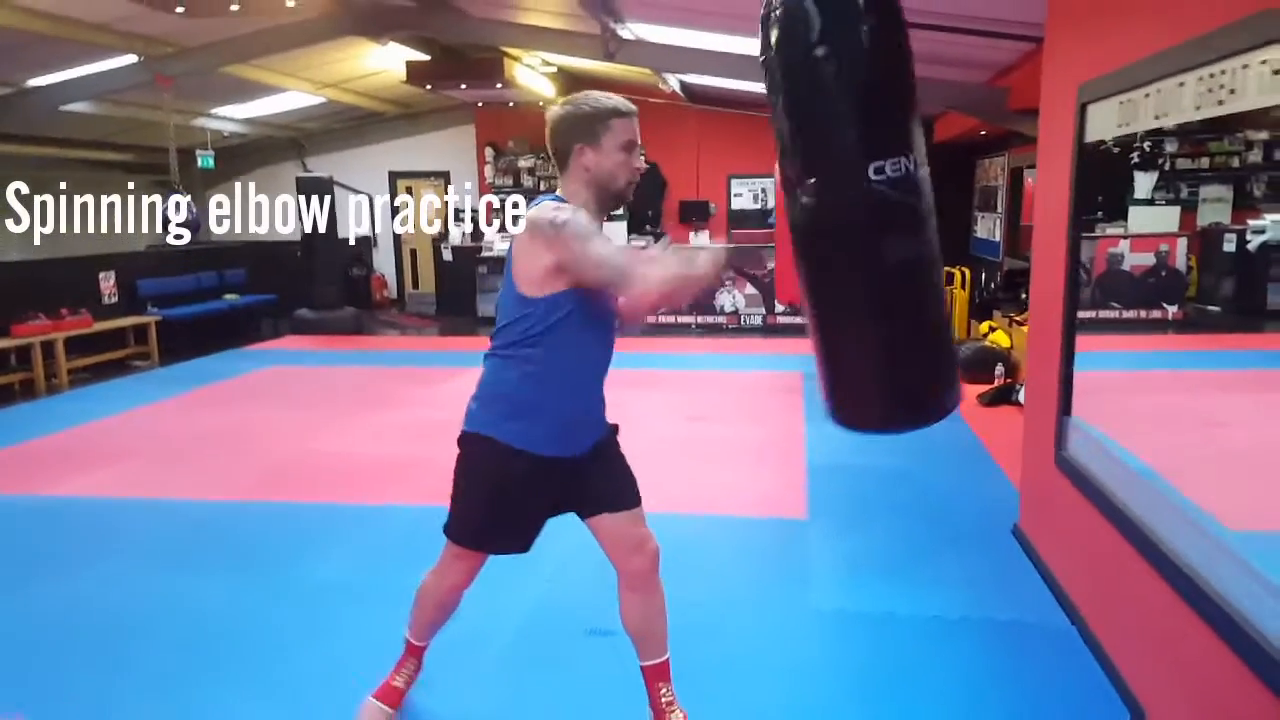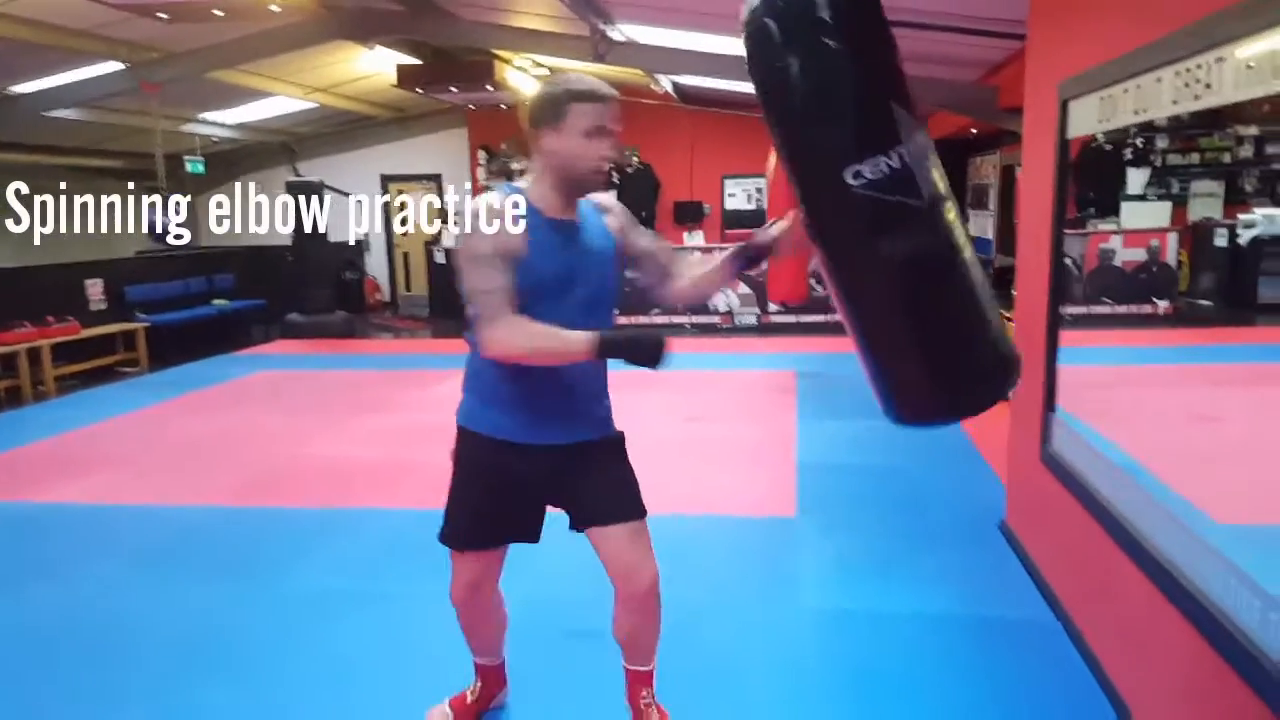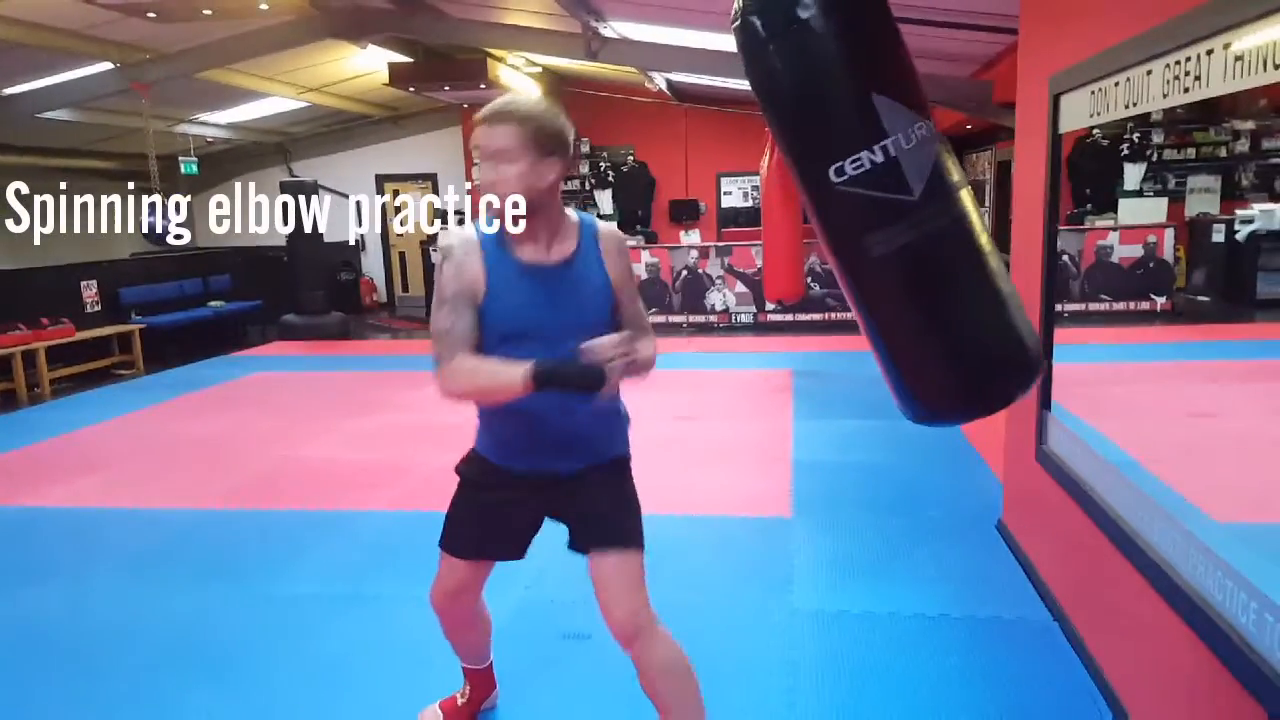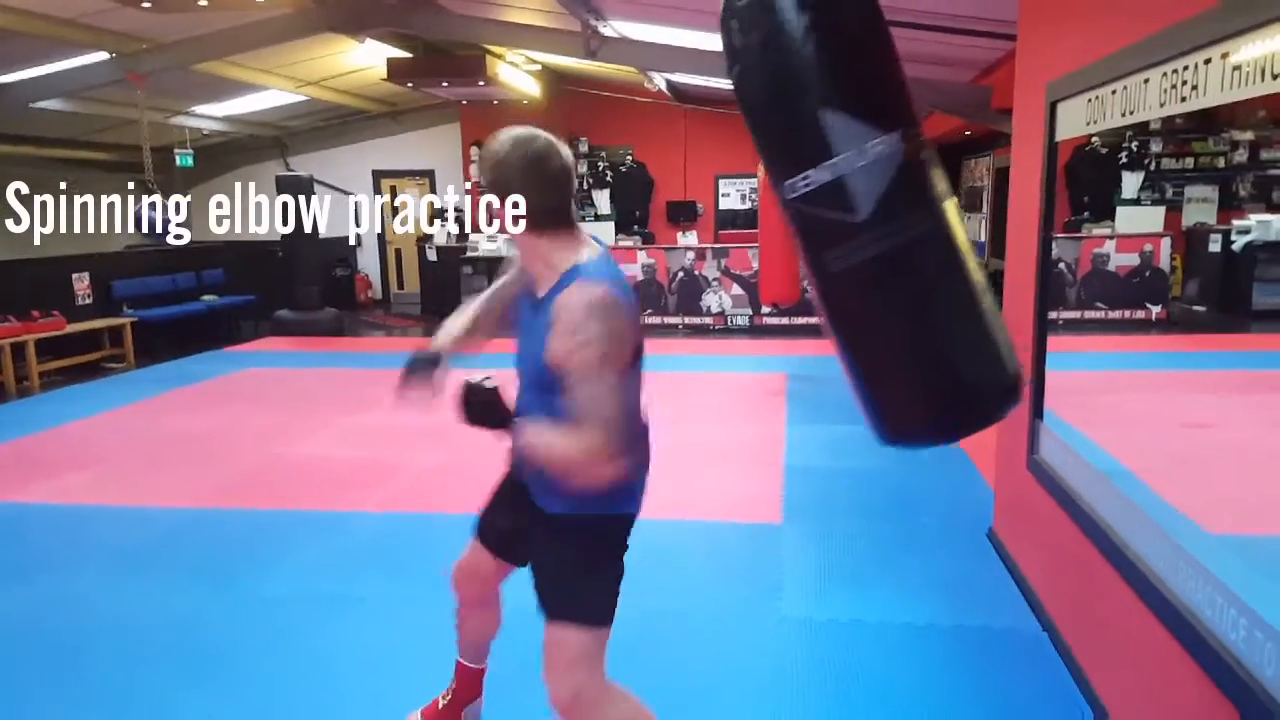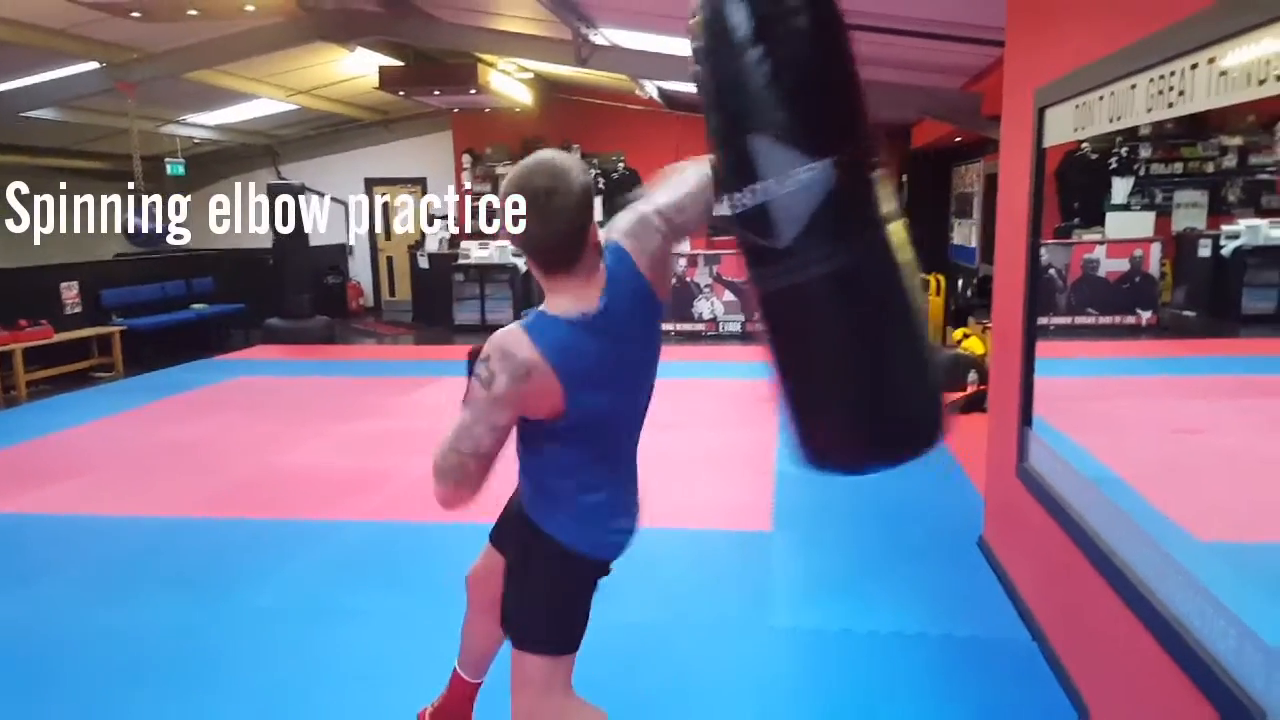
dt=0.3s
person 1, frame 1
left shoulder: (590, 230)
right shoulder: (553, 227)
left elbow: (622, 302)
right elbow: (647, 286)
left wrist: (633, 295)
right wrist: (724, 256)
left hip: (584, 436)
right hip: (510, 440)
left knee: (640, 558)
right knee: (458, 566)
right ankle: (406, 665)
person 1, frame 2
left shoulder: (606, 219)
left elbow: (678, 283)
right elbow: (499, 335)
left wrist: (745, 255)
right wrist: (608, 343)
left hip: (587, 434)
right hip: (498, 437)
left knee: (638, 581)
right knee: (471, 582)
person 1, frame 3
left shoulder: (605, 243)
right shoulder: (468, 253)
left elbow: (638, 340)
right elbow: (453, 375)
left wrist: (629, 356)
right wrist: (546, 373)
left hip: (595, 459)
right hip: (503, 460)
left knee: (632, 620)
right knee: (451, 593)
person 1, frame 4
left shoulder: (589, 305)
right shoulder: (537, 269)
left elbow: (605, 463)
right elbow: (491, 304)
left wrist: (513, 422)
right wrist: (437, 349)
left hip: (590, 508)
right hip: (540, 479)
right knee: (472, 578)
person 1, frame 5
left shoulder: (516, 355)
right shoulder: (635, 251)
left elbow: (452, 487)
right elbow: (707, 174)
left wrist: (480, 394)
left hip: (569, 525)
right hip: (592, 499)
right knee: (485, 584)
